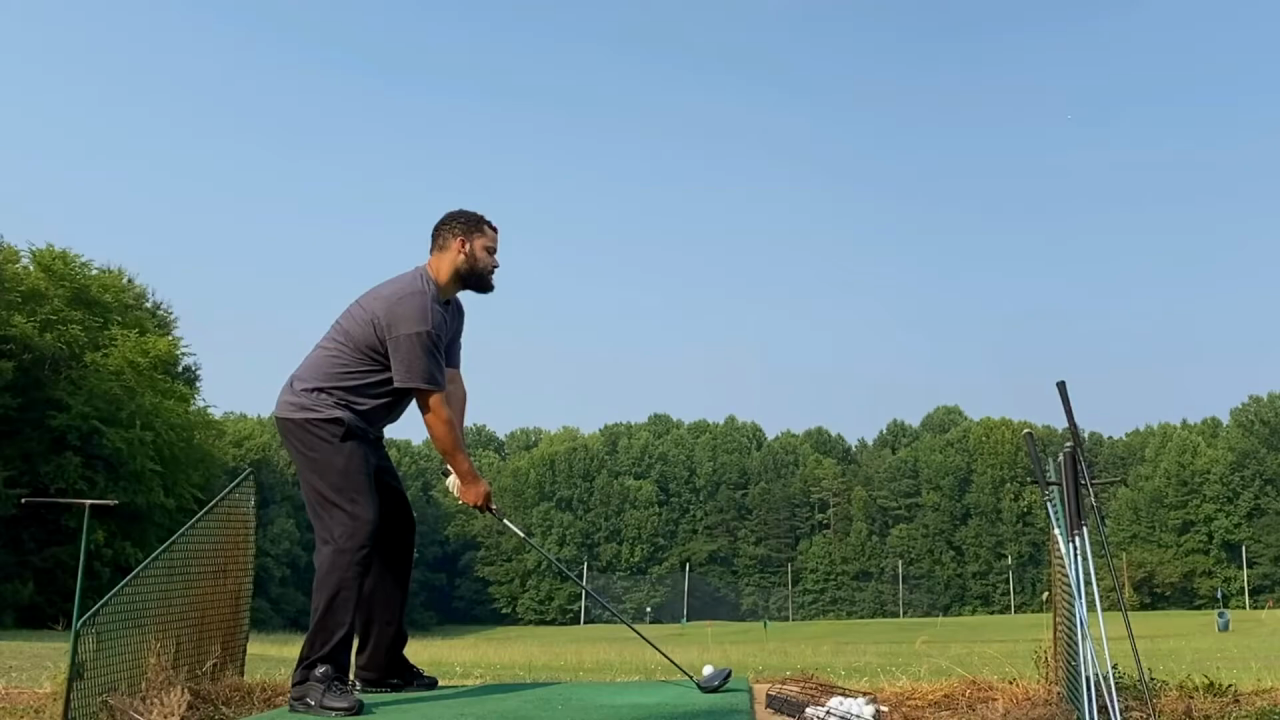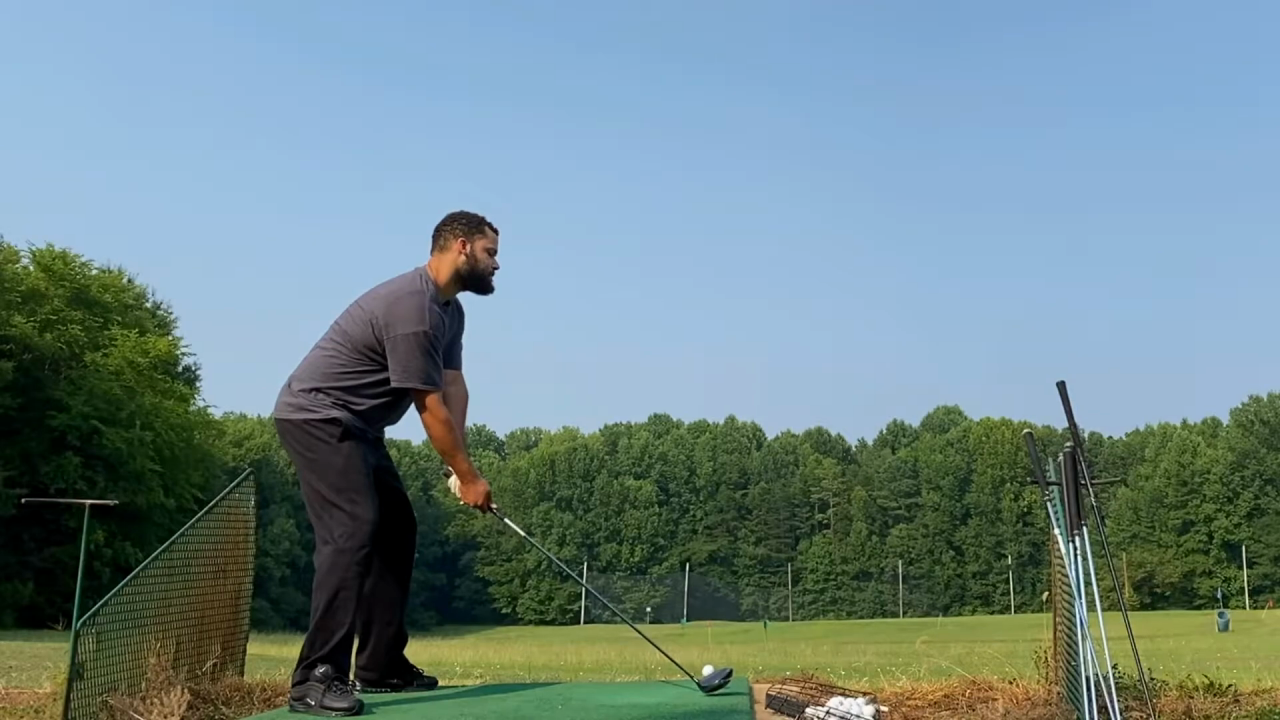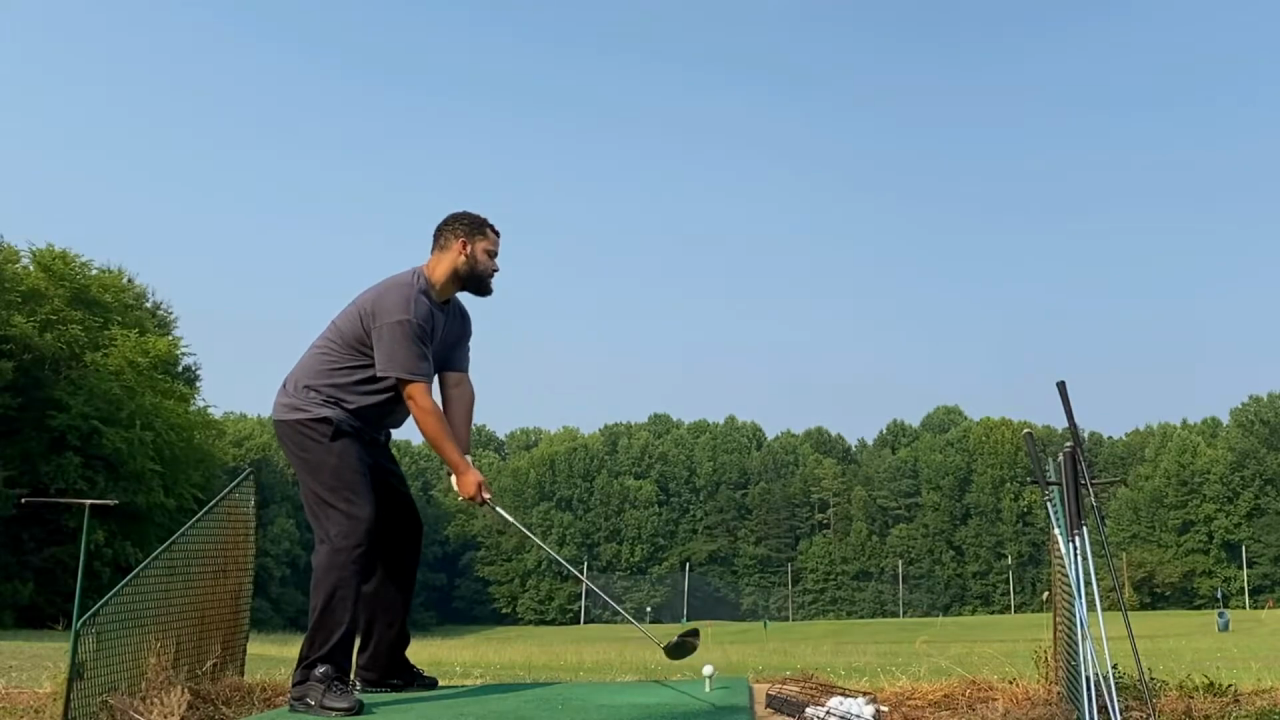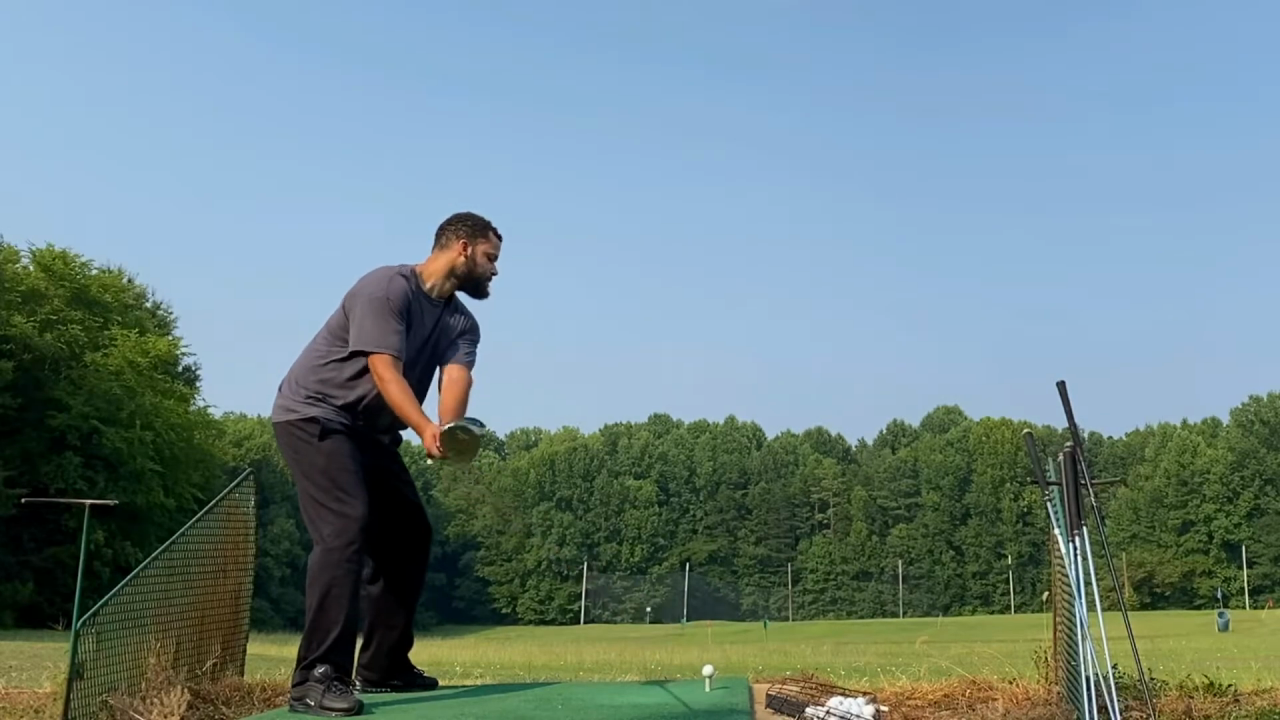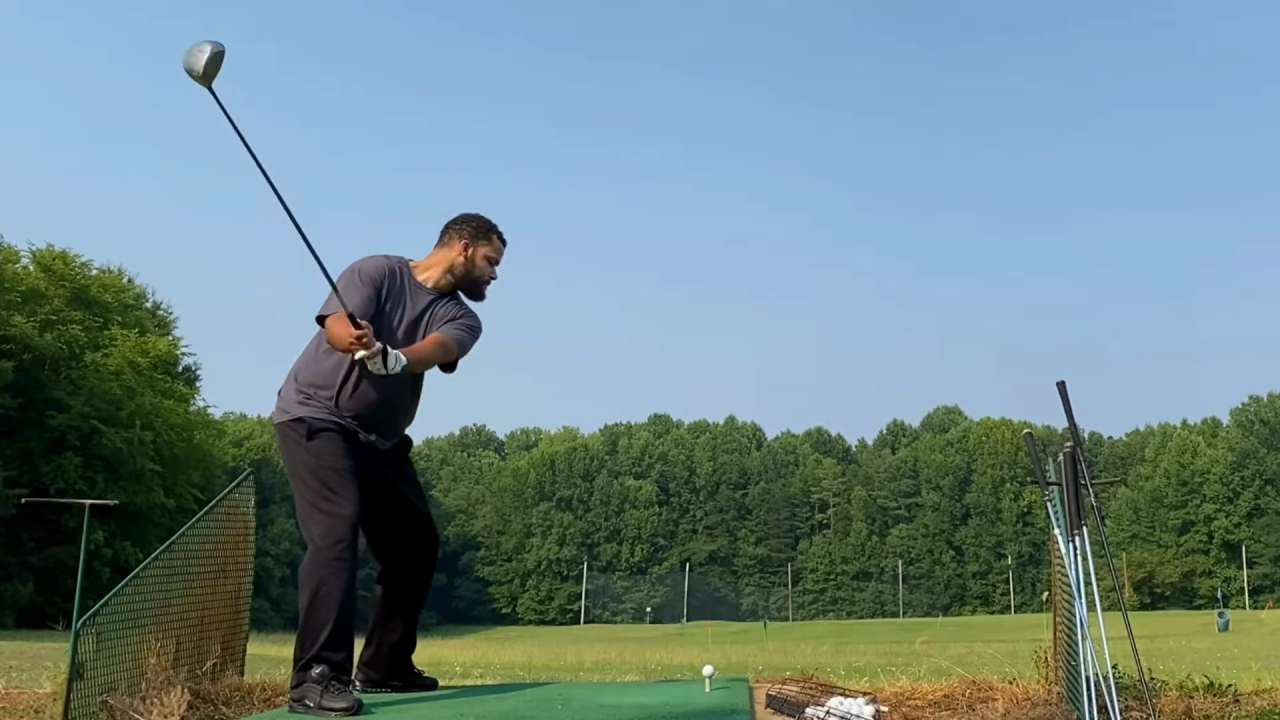
dt=0.7s
person 1, frame 1
left shoulder: (449, 307)
right shoulder: (414, 308)
left elbow: (453, 389)
right elbow: (433, 408)
left wrist: (459, 468)
right wrist: (469, 477)
left hip: (355, 425)
right hip: (318, 417)
left knee: (395, 529)
right knee: (353, 530)
left ankle: (381, 665)
right ankle: (316, 677)
person 1, frame 2
left shoulder: (449, 309)
right shoulder: (412, 307)
left elbow: (454, 388)
right elbow: (431, 408)
left wrist: (460, 468)
right wrist: (468, 476)
left hip: (356, 425)
right hip: (318, 417)
left knee: (395, 529)
right knee: (353, 531)
left ankle: (380, 664)
right ankle: (317, 677)
person 1, frame 3
left shoulder: (456, 317)
right shoulder: (402, 302)
left elbow: (457, 388)
right elbow: (418, 398)
left wrist: (464, 460)
right wrist: (460, 468)
left hip: (362, 428)
right hip: (316, 417)
left knee: (401, 531)
right knee: (351, 530)
left ankle: (381, 665)
right ankle: (317, 676)
person 1, frame 4
left shoulder: (463, 323)
right shoulder: (387, 286)
left elbow: (457, 378)
right elbow: (384, 369)
left wrist: (448, 430)
right wrist: (424, 427)
left hip: (370, 432)
right hip: (314, 417)
left knee: (409, 537)
right knee: (346, 528)
left ankle: (382, 665)
right ankle: (317, 677)
person 1, frame 5
left shoulder: (463, 319)
right shoulder: (378, 272)
left elbow: (436, 349)
right elbow: (334, 327)
left wrist: (394, 357)
right wrist: (351, 336)
left hip: (380, 437)
right hip: (314, 418)
left knee: (417, 543)
right knee: (337, 530)
left ankle: (383, 666)
right ankle: (316, 677)
